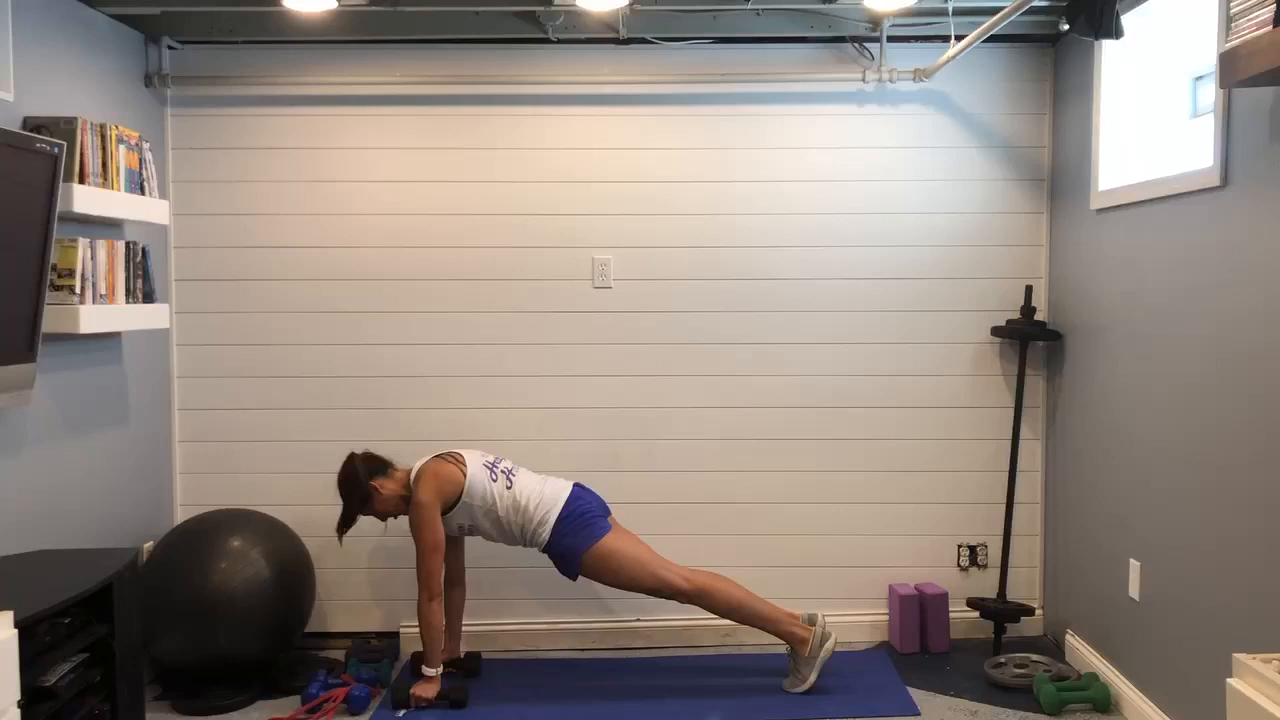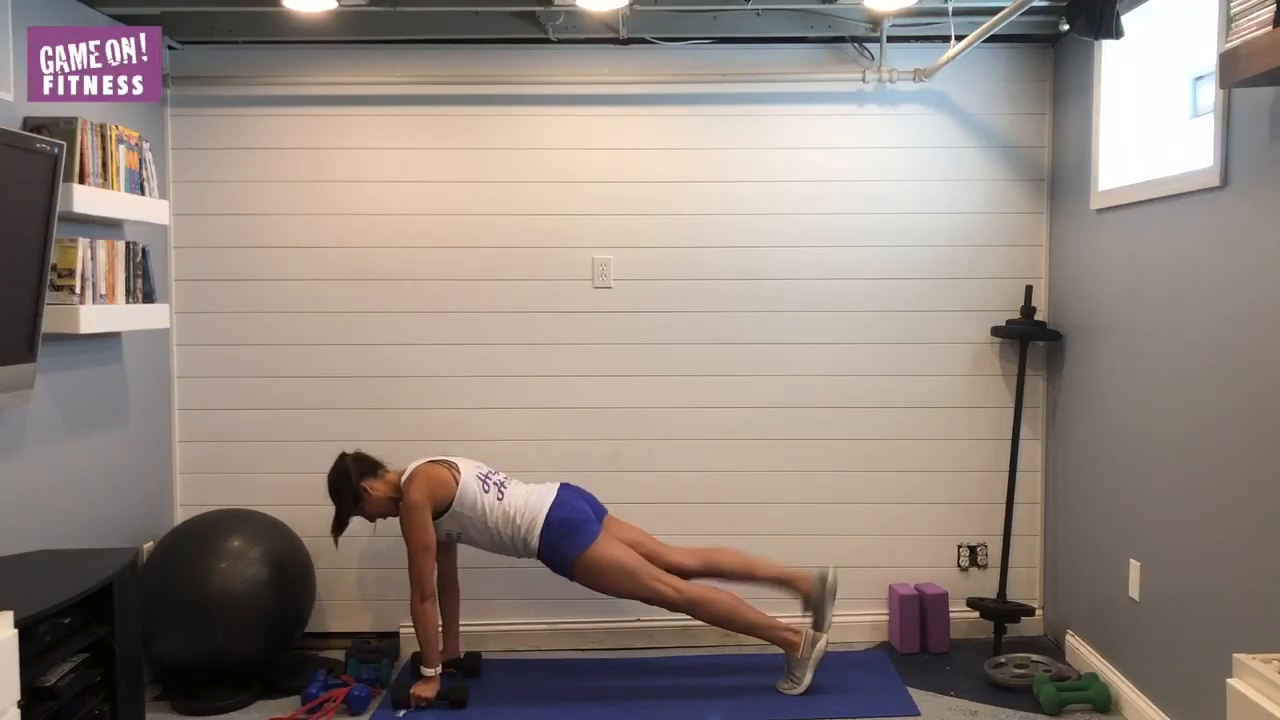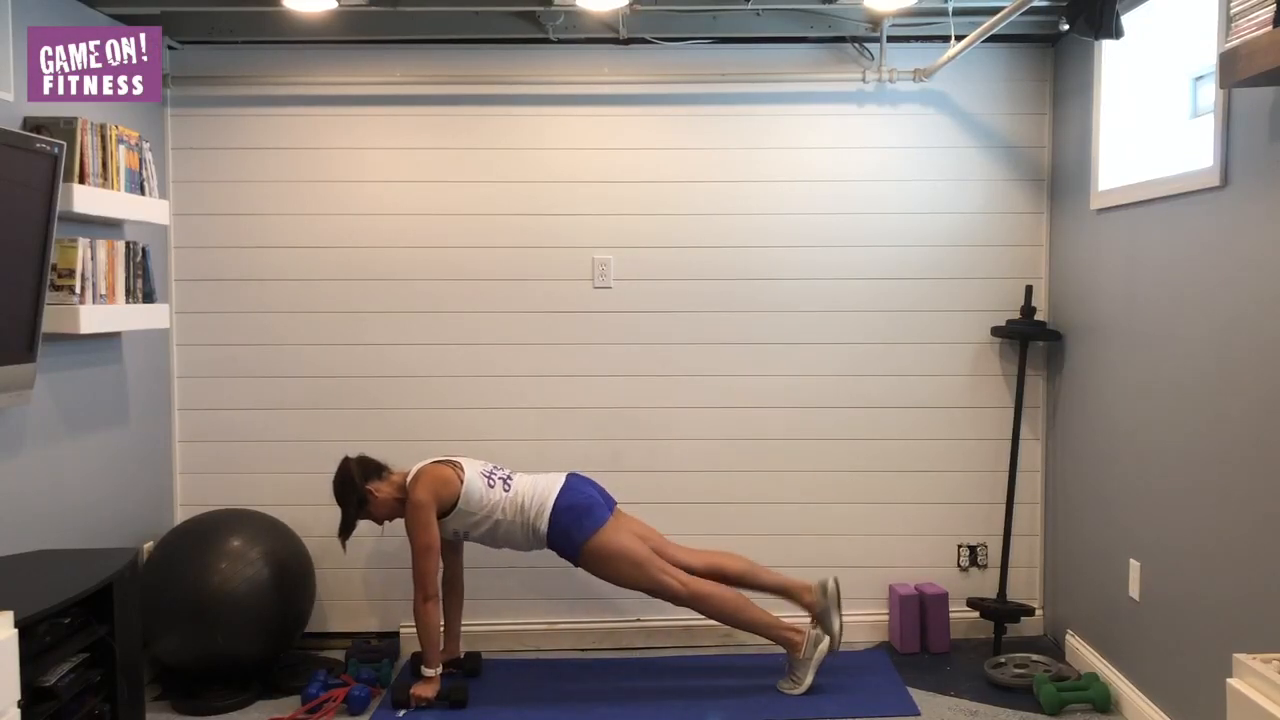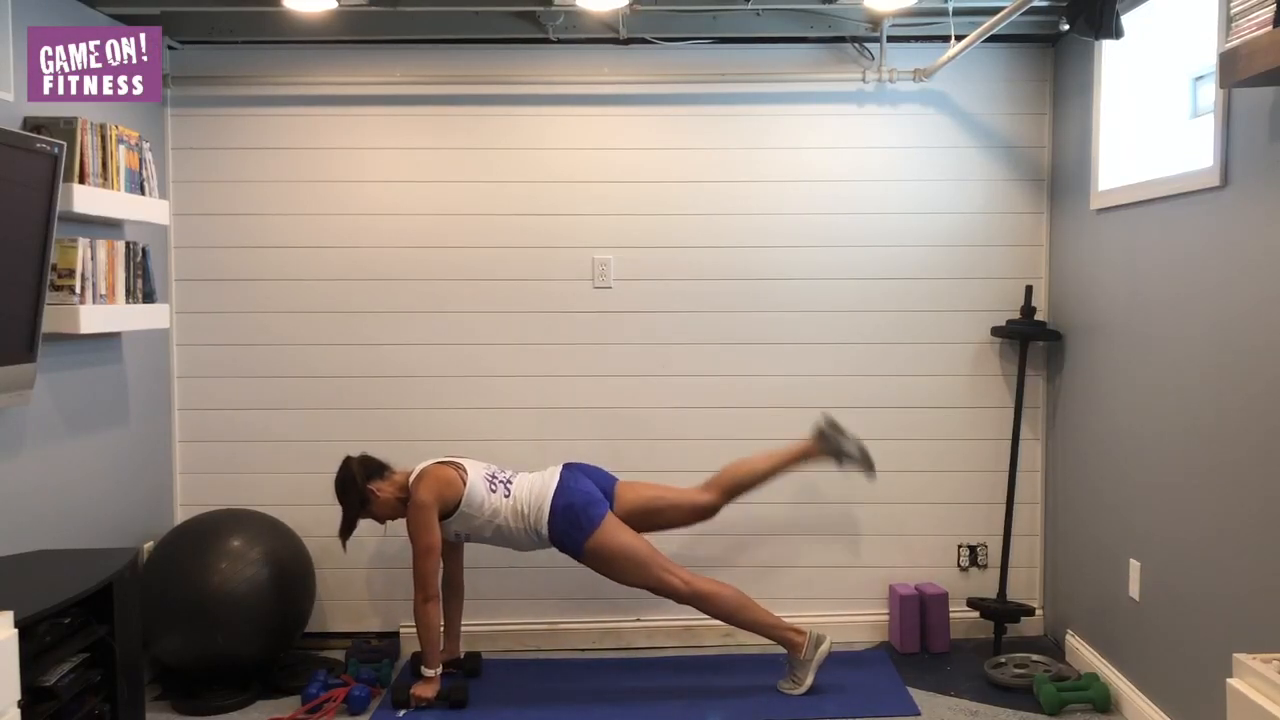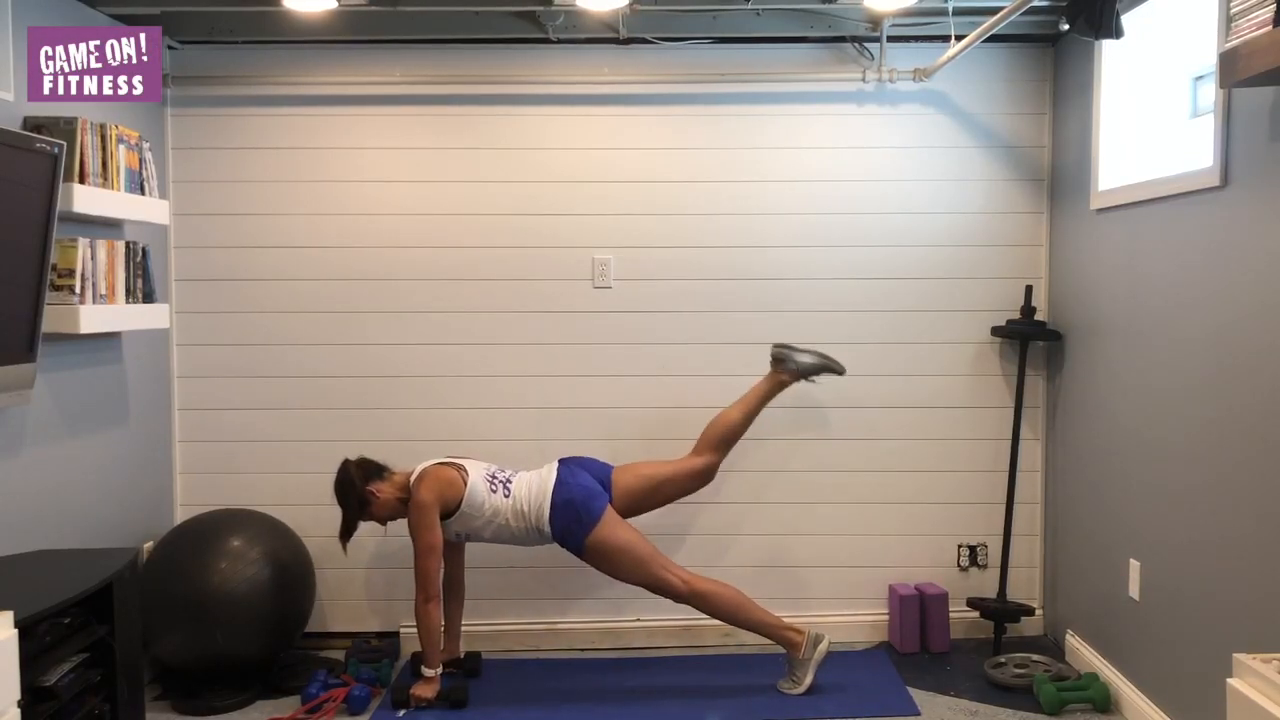
dt=1s
person 1, frame 1
left shoulder: (423, 493)
right shoulder: (439, 477)
left elbow: (430, 590)
right elbow: (454, 578)
left wrist: (431, 672)
right wrist: (451, 649)
left hip: (564, 523)
right hip: (569, 505)
left knee: (676, 583)
right knee: (674, 580)
left ankle: (803, 636)
right ankle: (796, 621)
person 1, frame 2
left shoulder: (413, 496)
right shoulder: (428, 480)
left elbow: (423, 594)
right elbow: (446, 577)
left wrist: (430, 672)
right wrist: (451, 648)
left hip: (557, 528)
right hip: (561, 503)
left knee: (670, 590)
right knee: (687, 563)
left ankle: (794, 639)
right ankle: (804, 582)
person 1, frame 3
left shoulder: (418, 495)
right shoulder: (435, 483)
left elbow: (427, 594)
right elbow: (452, 581)
left wrist: (430, 672)
right wrist: (451, 649)
left hip: (564, 514)
right hip: (569, 496)
left knee: (676, 584)
right knee: (688, 560)
left ankle: (797, 639)
right ankle: (809, 596)
person 1, frame 4
left shoulder: (421, 496)
right shoulder: (441, 483)
left elbow: (428, 594)
right elbow: (453, 579)
left wrist: (431, 673)
right wrist: (452, 648)
left hip: (565, 509)
right hip: (572, 484)
left knee: (677, 583)
right knee: (707, 497)
left ankle: (799, 643)
right ankle: (818, 444)
person 1, frame 5
left shoulder: (422, 496)
right shoulder: (437, 480)
left elbow: (429, 595)
right elbow: (453, 582)
left wrist: (430, 674)
right wrist: (451, 648)
left hip: (566, 506)
right hip: (570, 480)
left knee: (675, 583)
right knee: (701, 464)
left ankle: (797, 641)
right ankle: (780, 374)
